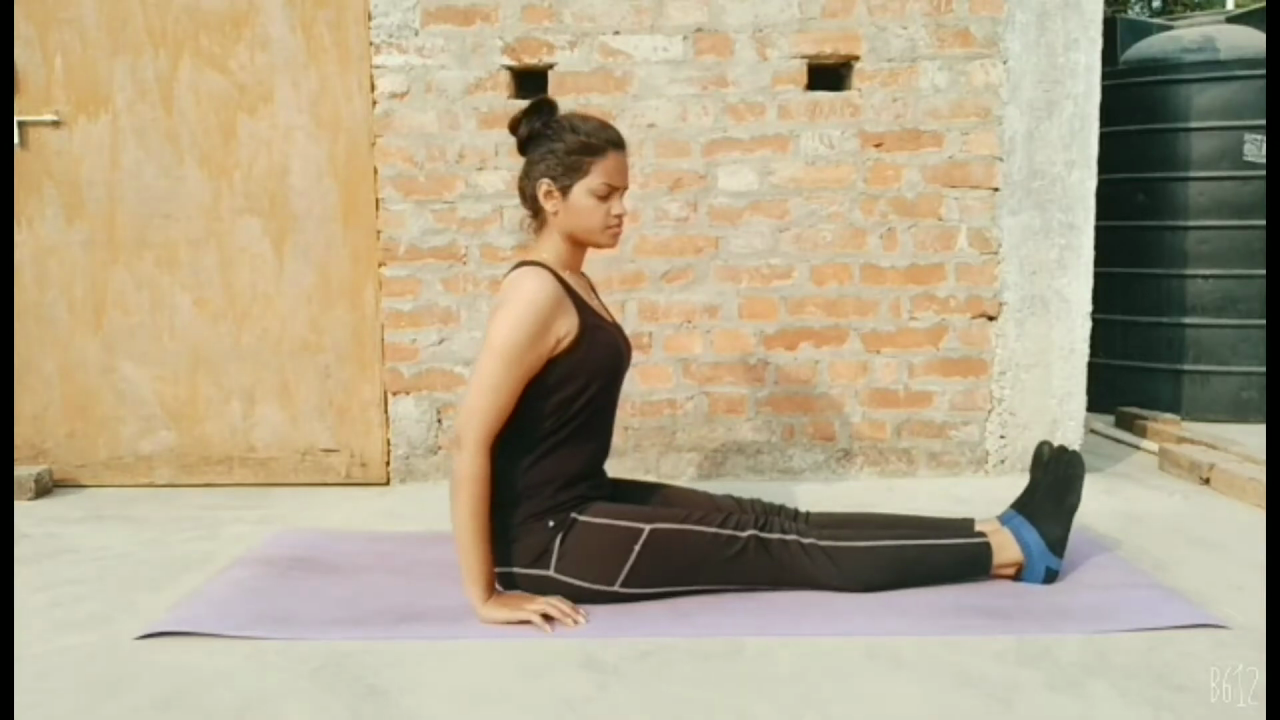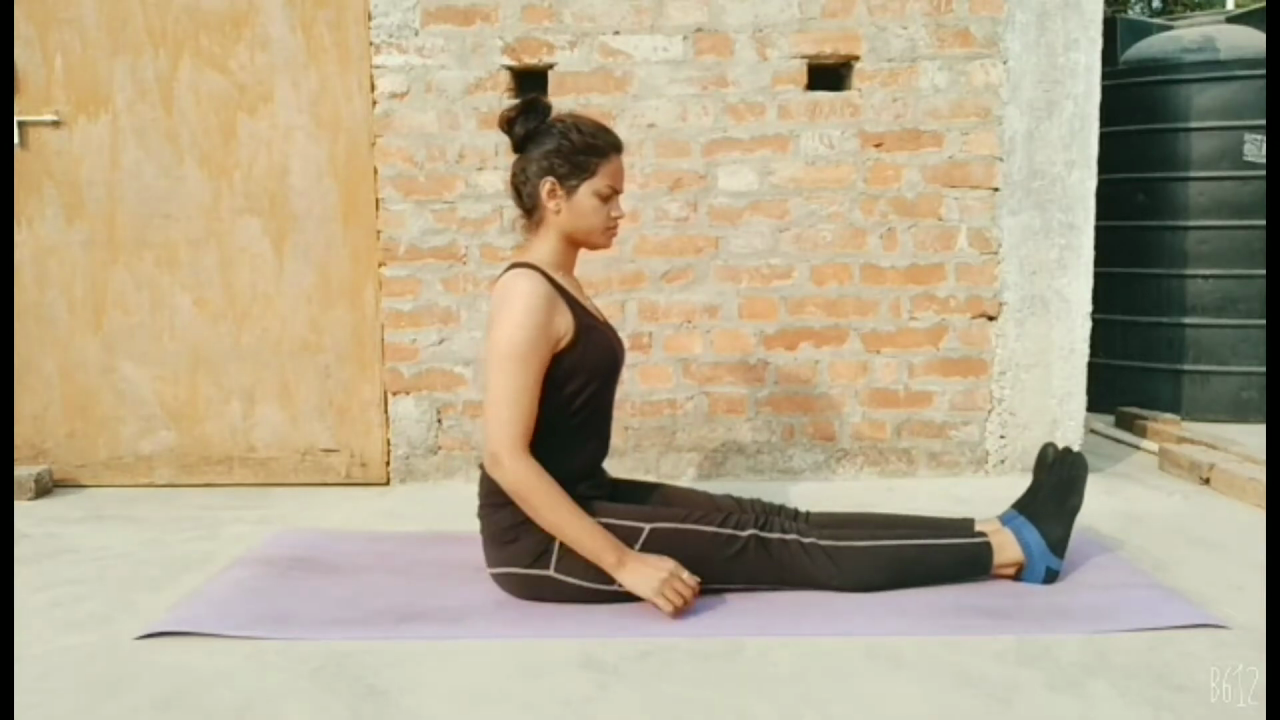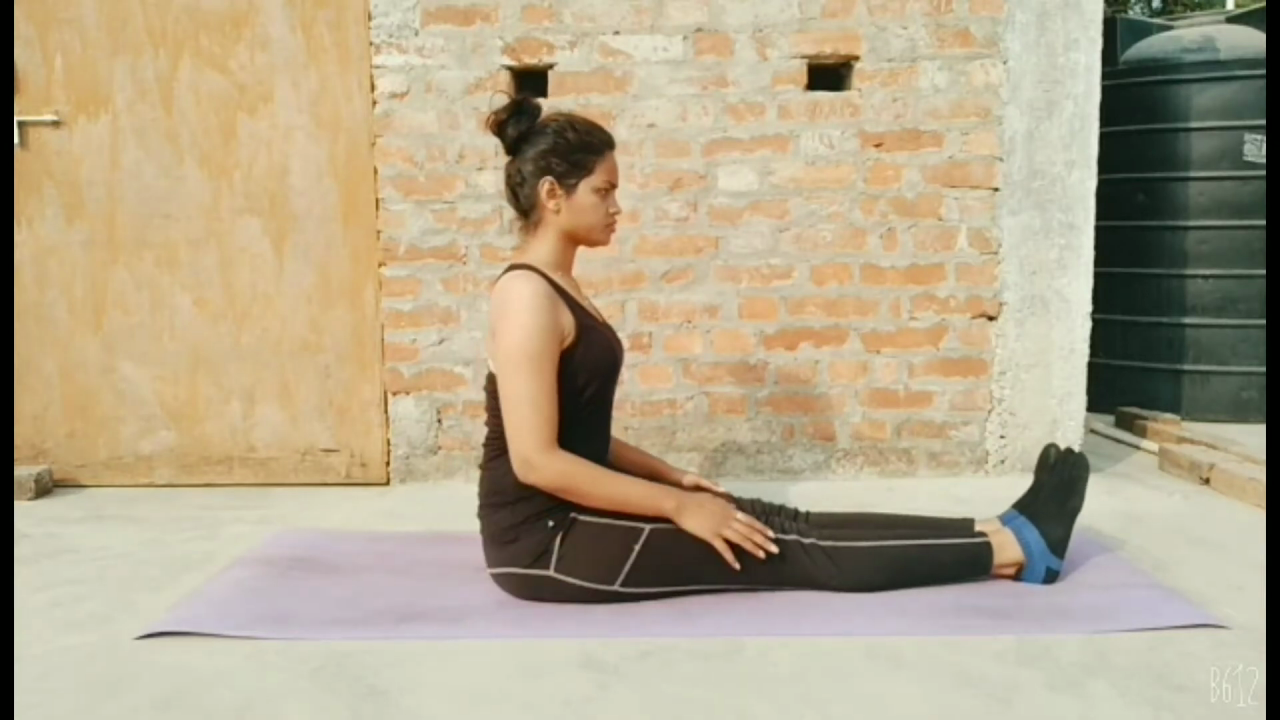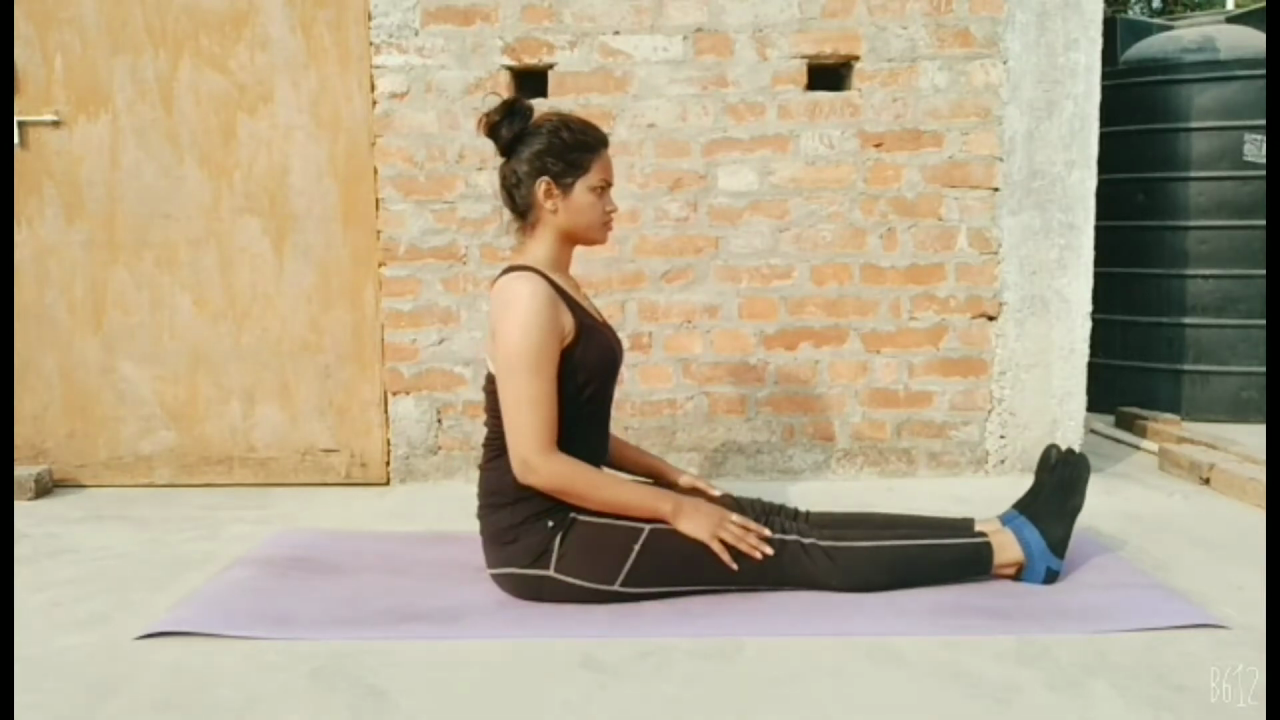
dt=0.3s
person 1, frame 1
left shoulder: (570, 284)
right shoulder: (536, 294)
right elbow: (469, 441)
right wrist: (486, 592)
left hip: (581, 504)
right hip: (548, 538)
left knee: (769, 523)
right knee: (770, 543)
left ankle: (1000, 536)
right ankle: (1012, 550)
person 1, frame 2
left shoulder: (557, 285)
right shoulder: (528, 295)
right elbow: (506, 457)
left wrist: (628, 531)
right wrist: (622, 561)
left hip: (574, 508)
right hip: (542, 545)
left knee: (768, 520)
right knee: (767, 544)
left ankle: (997, 534)
right ankle: (1011, 548)
person 1, frame 3
left shoulder: (554, 287)
right shoulder: (527, 297)
right elbow: (536, 460)
left wrist: (670, 476)
right wrist: (678, 510)
left hip: (570, 517)
right hip: (542, 542)
left knee: (772, 523)
right knee: (773, 545)
left ankle: (1001, 536)
right ankle: (1012, 549)
person 1, frame 4
left shoulder: (556, 287)
right shoulder: (528, 299)
right elbow: (536, 462)
left wrist: (669, 476)
right wrist: (675, 510)
left hip: (568, 517)
right hip: (542, 539)
left knee: (775, 522)
right knee: (775, 544)
left ankle: (1001, 534)
right ankle: (1013, 548)
